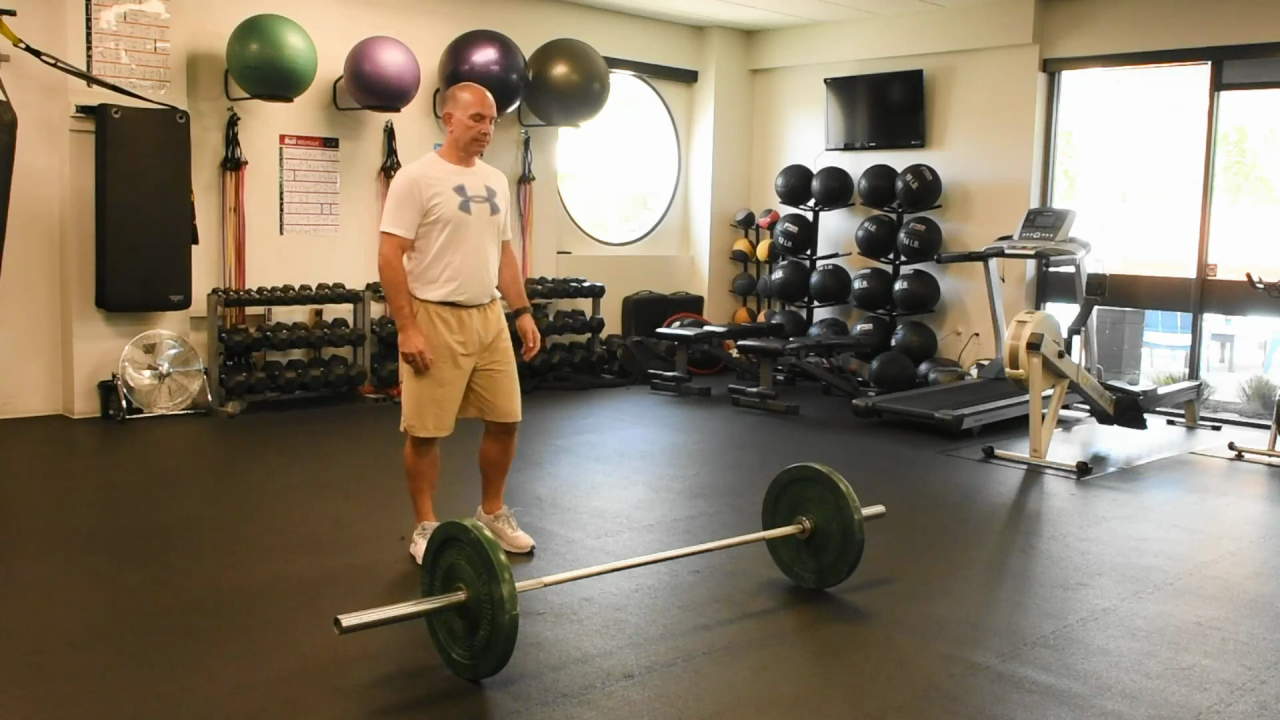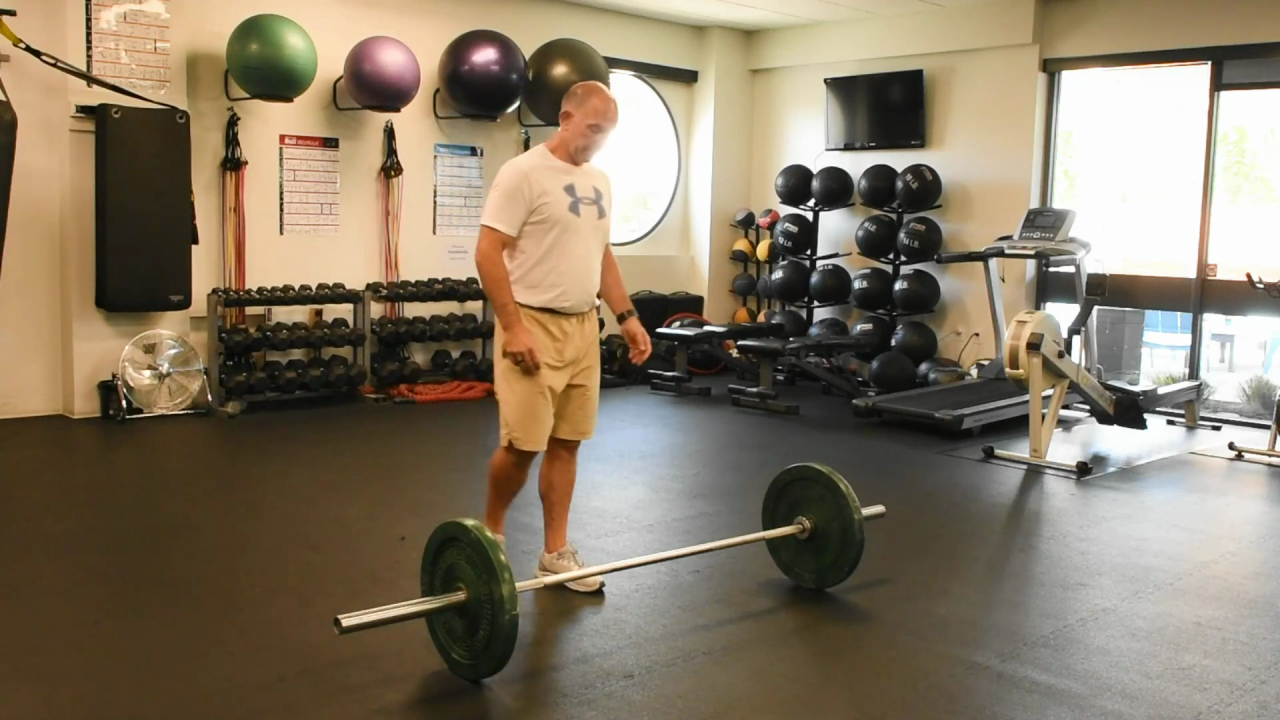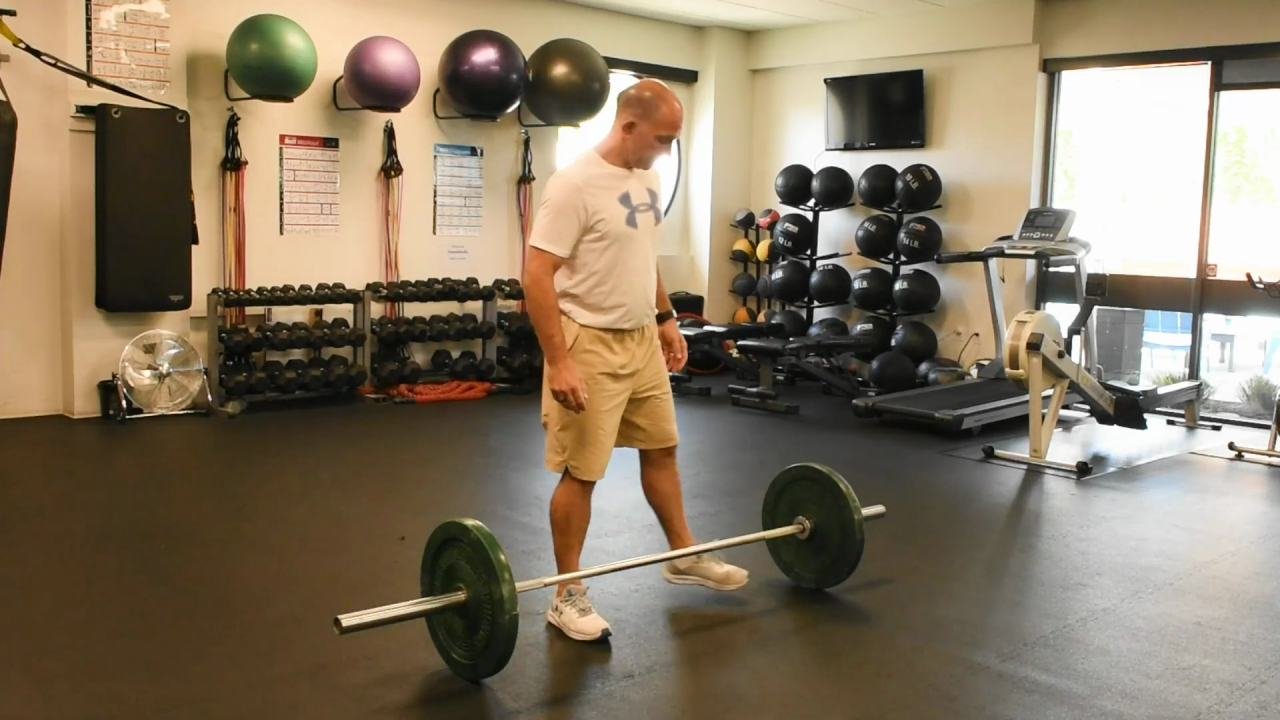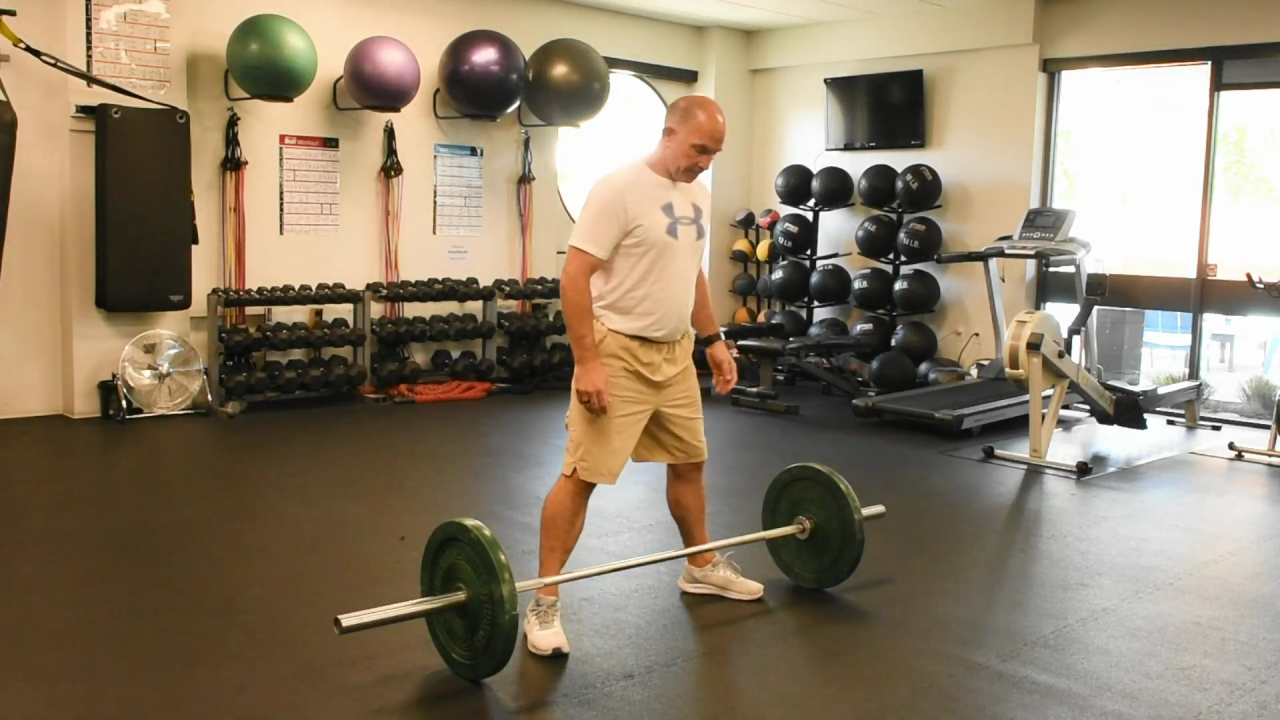
dt=1s
person 1, frame 1
left shoulder: (496, 181)
right shoulder: (417, 178)
right elbow: (390, 257)
left wrist: (523, 313)
right wrist: (408, 328)
left hip: (488, 317)
right hip: (435, 319)
left knee: (505, 421)
right knee: (425, 431)
left ankle: (493, 512)
right ankle: (426, 527)
person 1, frame 2
left shoulder: (597, 180)
right shoulder: (524, 172)
right elbow: (488, 252)
left wrist: (627, 317)
right wrist: (512, 327)
left hip: (582, 326)
right hip: (533, 324)
left knee: (566, 442)
right knee: (524, 441)
left ankle: (556, 552)
right ankle: (489, 532)
person 1, frame 3
left shoulder: (645, 180)
right shoulder: (575, 185)
right elbow: (537, 275)
left wrist: (665, 319)
right wrist: (559, 361)
left hip: (640, 339)
right hip: (591, 345)
left knee: (661, 447)
right knee: (581, 472)
left ankle: (685, 554)
right ankle: (566, 595)
person 1, frame 4
left shoulder: (697, 195)
right shoulder: (619, 189)
right elbow: (575, 277)
left wrist: (714, 339)
right wrist: (588, 361)
left hip: (674, 353)
right hip: (619, 353)
left knee: (690, 461)
right knee: (581, 474)
left ankle: (701, 565)
right ankle: (544, 602)
